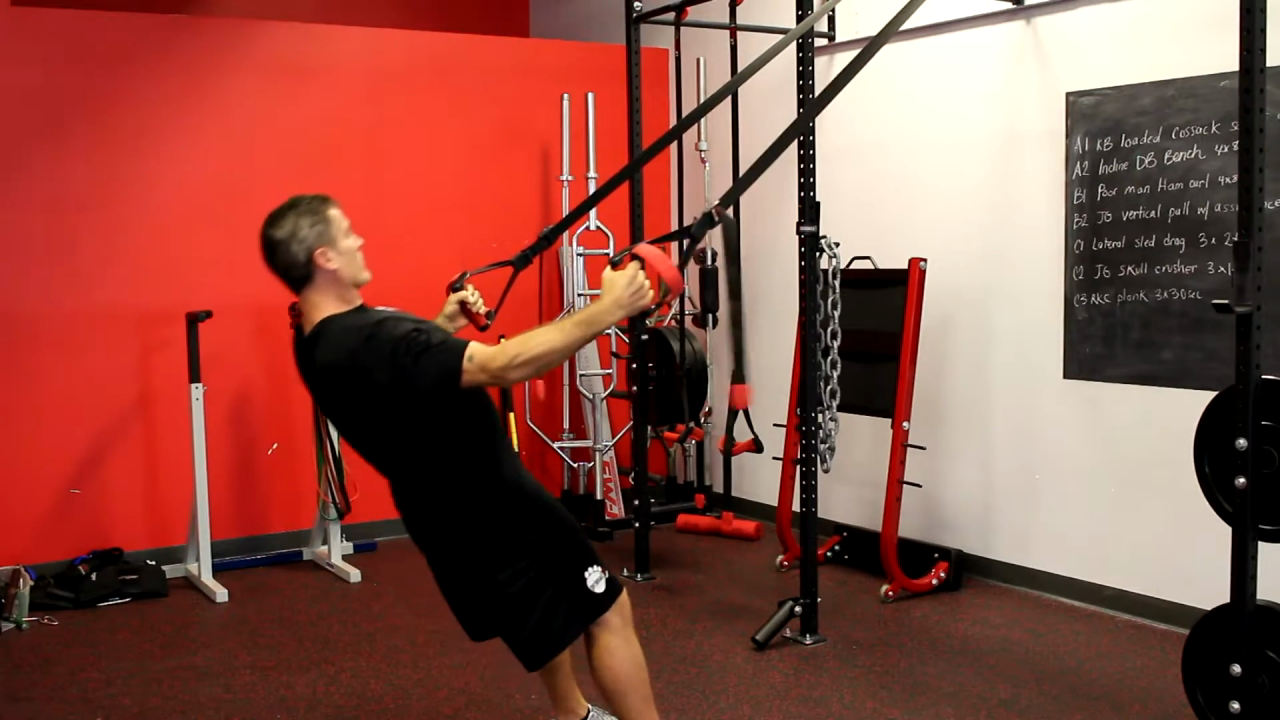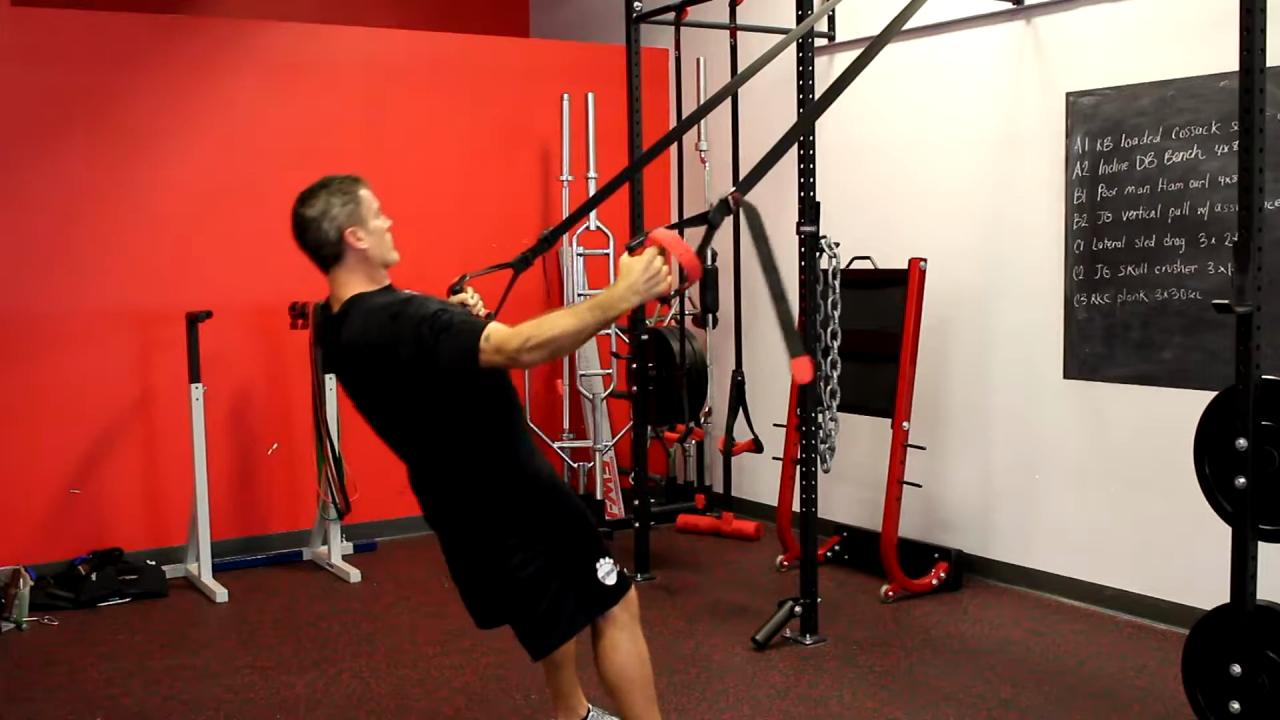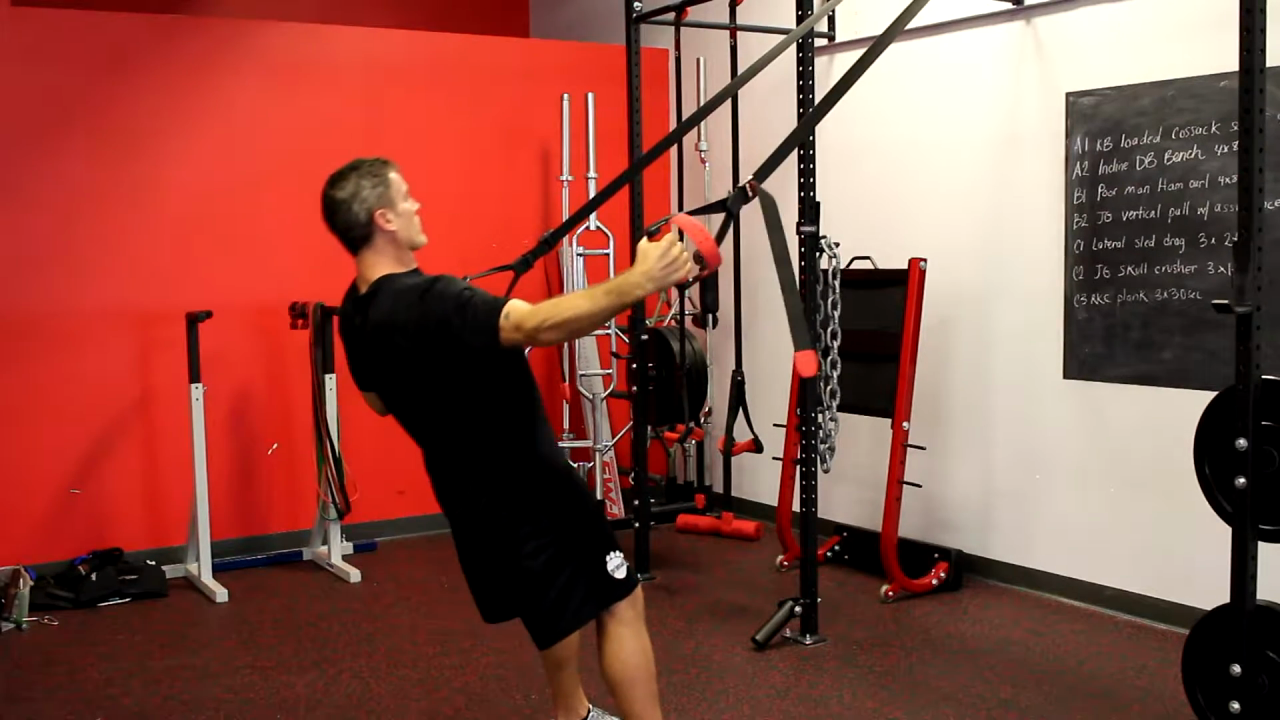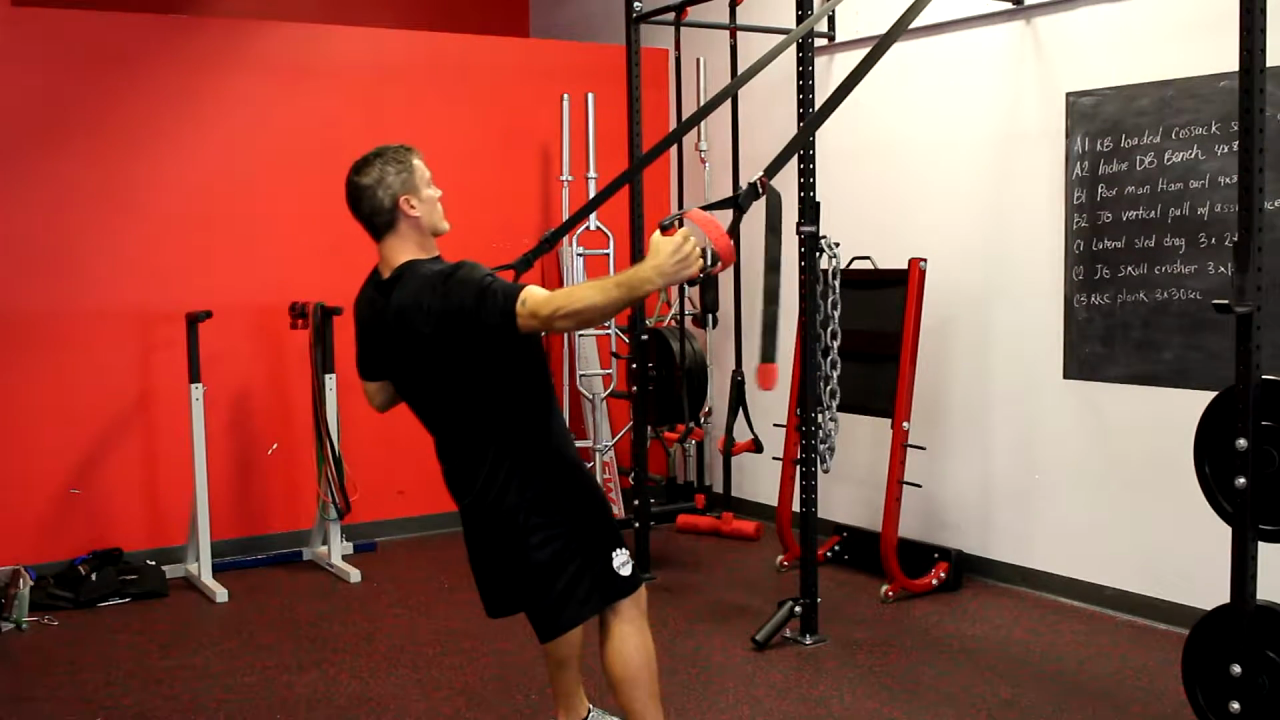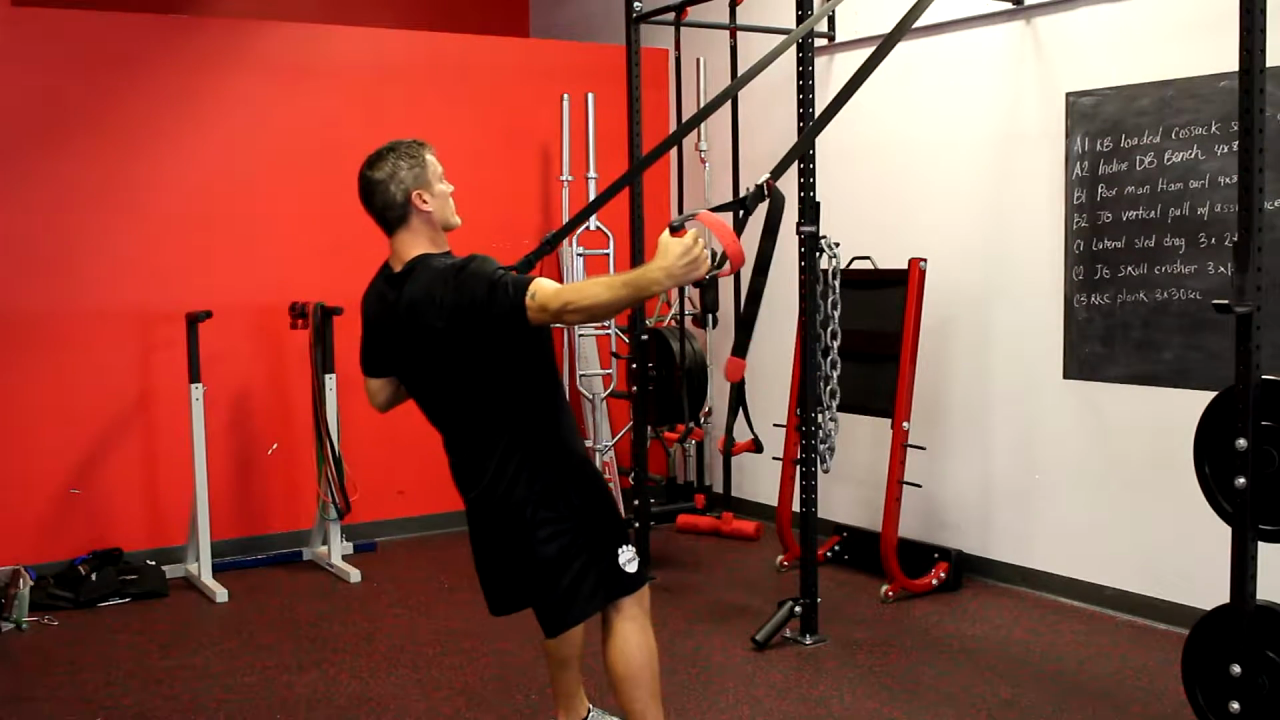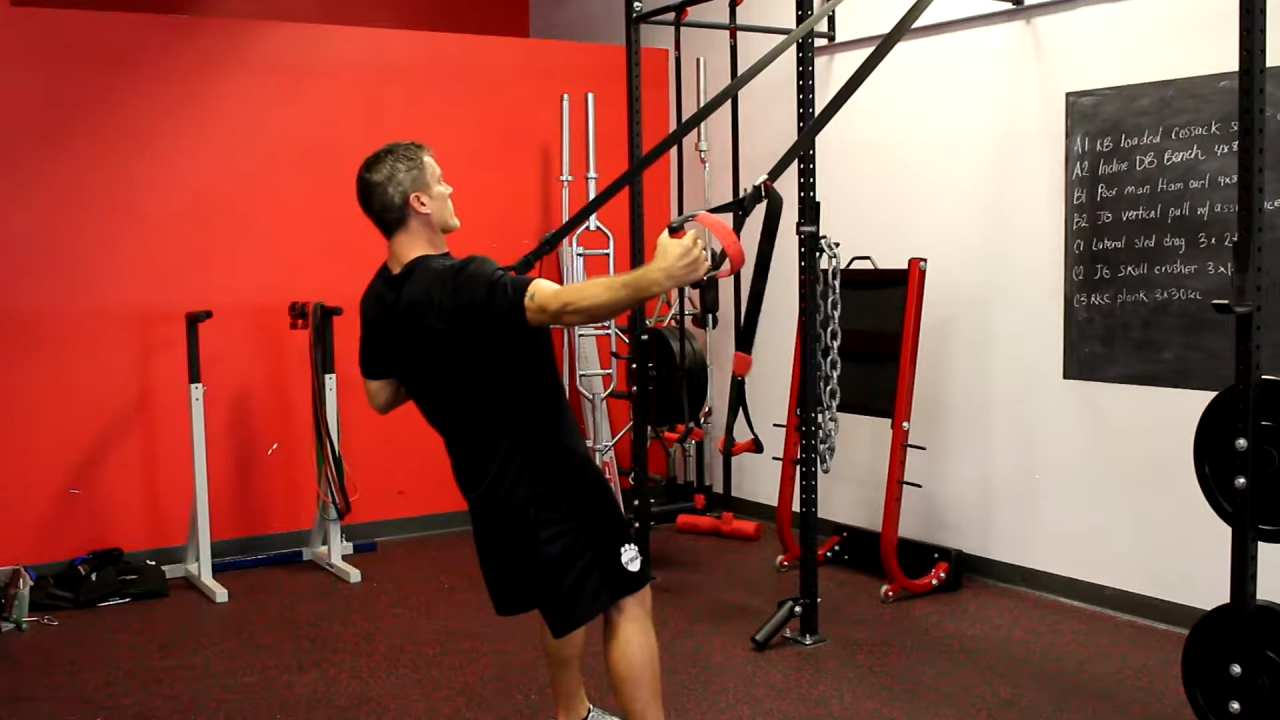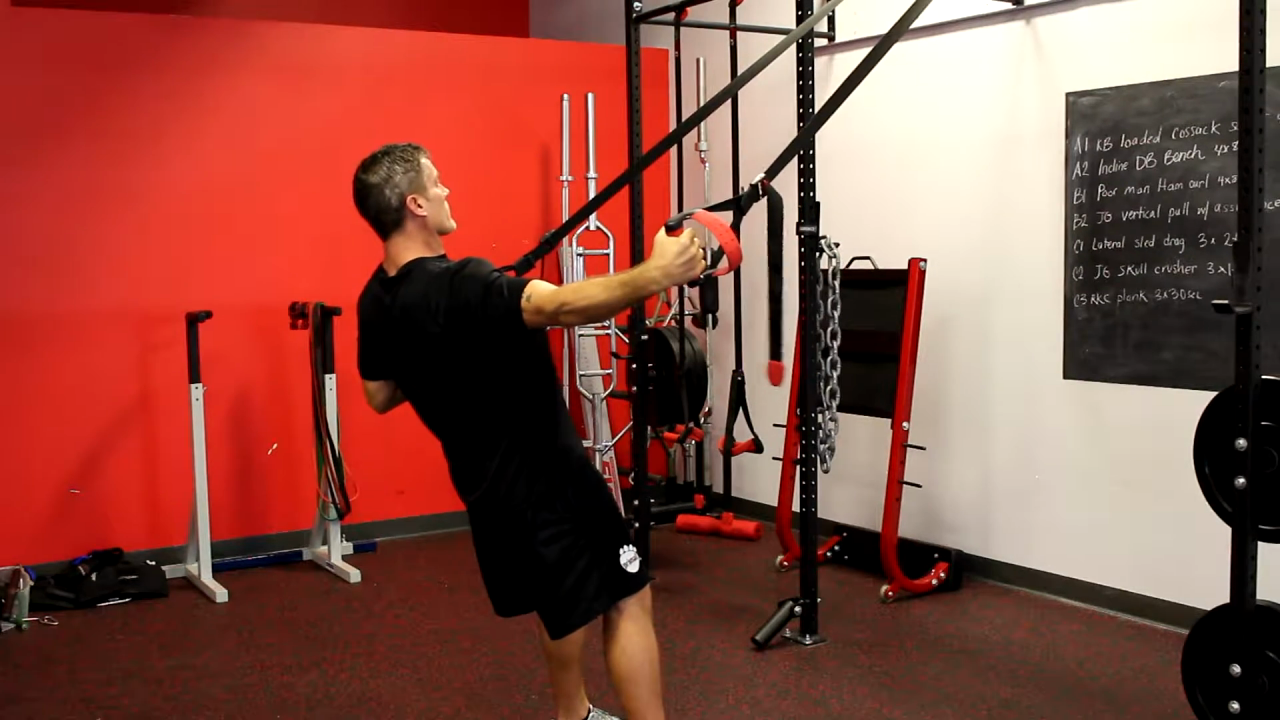
dt=0.2s
person 1, frame 1
left shoulder: (324, 340)
right shoulder: (365, 343)
right elbow: (502, 366)
left wrist: (445, 324)
right wrist: (608, 309)
left hip: (450, 502)
right hip: (484, 506)
left knee: (557, 607)
right knee: (608, 613)
person 1, frame 2
left shoulder: (344, 323)
right shoulder: (393, 322)
right elbow: (520, 348)
left wrist: (453, 320)
right wrist: (624, 294)
left hip: (463, 492)
right hip: (502, 492)
left knee: (562, 602)
right knee: (616, 607)
person 1, frame 3
left shoulder: (361, 310)
right shoulder: (425, 303)
left elbow: (378, 398)
right elbow: (539, 325)
right wrist: (640, 281)
left hip: (473, 486)
right hip: (520, 482)
left knee: (565, 598)
right knee: (620, 605)
person 1, frame 4
left shoulder: (375, 301)
right shoulder: (447, 289)
left elbow: (380, 394)
right elbow: (554, 312)
right wrist: (654, 273)
left hip: (484, 480)
right hip: (532, 476)
left knee: (566, 595)
right knee: (624, 602)
person 1, frame 5
left shoulder: (382, 297)
right shoulder: (461, 282)
left elbow: (382, 394)
right elbow: (564, 305)
right wrist: (661, 274)
left hip: (490, 477)
right hip: (540, 472)
left knee: (568, 592)
right knee: (626, 601)
person 1, frame 6
left shoulder: (381, 299)
right shoulder: (461, 285)
left elbow: (381, 395)
right elbow: (563, 305)
right wrist: (661, 275)
left hip: (492, 478)
right hip: (544, 473)
left knee: (566, 594)
right knee: (628, 601)
person 1, frame 7
left shoulder: (378, 300)
right shoulder: (457, 287)
left elbow: (381, 395)
right elbow: (563, 306)
right wrist: (658, 273)
left hip: (490, 479)
right hip: (541, 475)
left knee: (563, 596)
right knee: (628, 600)
